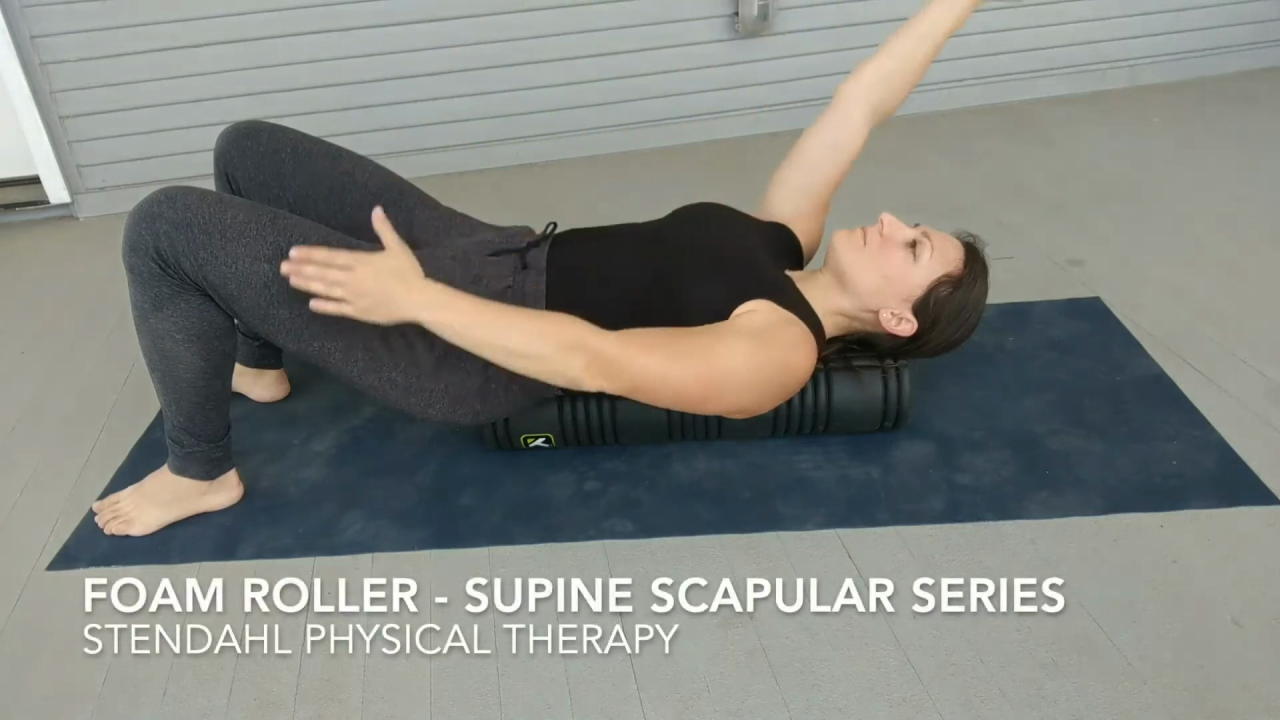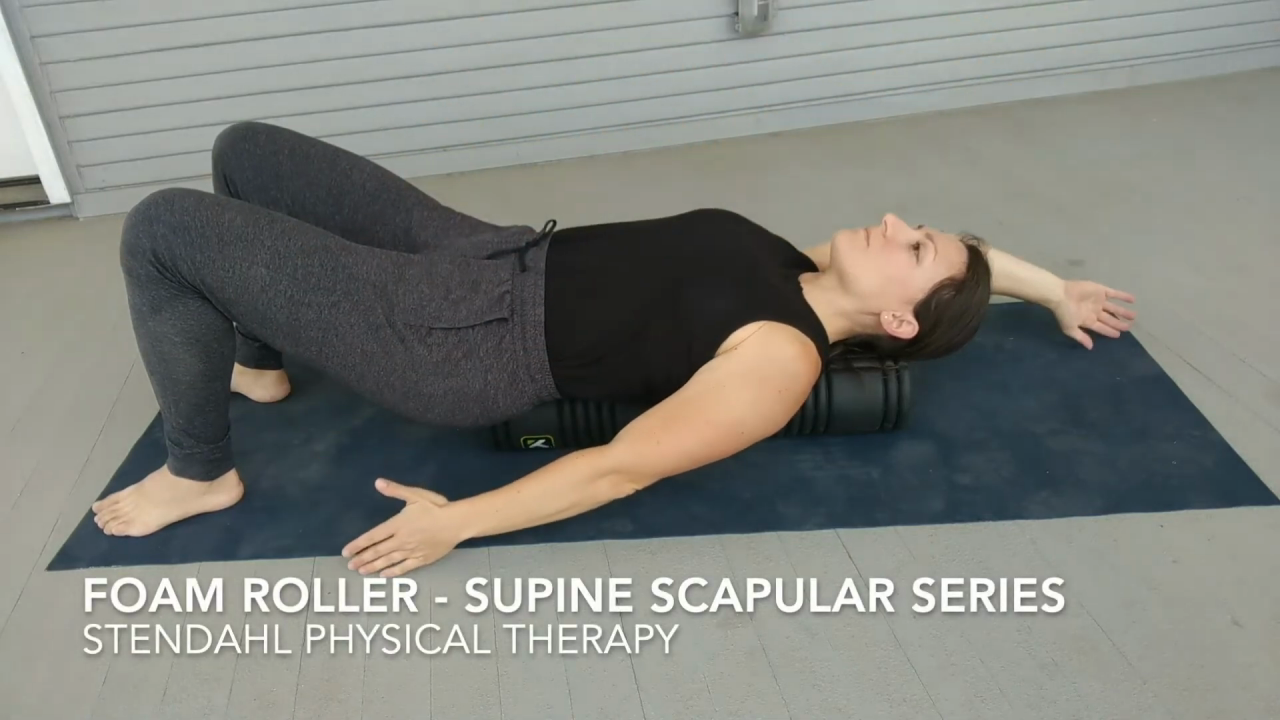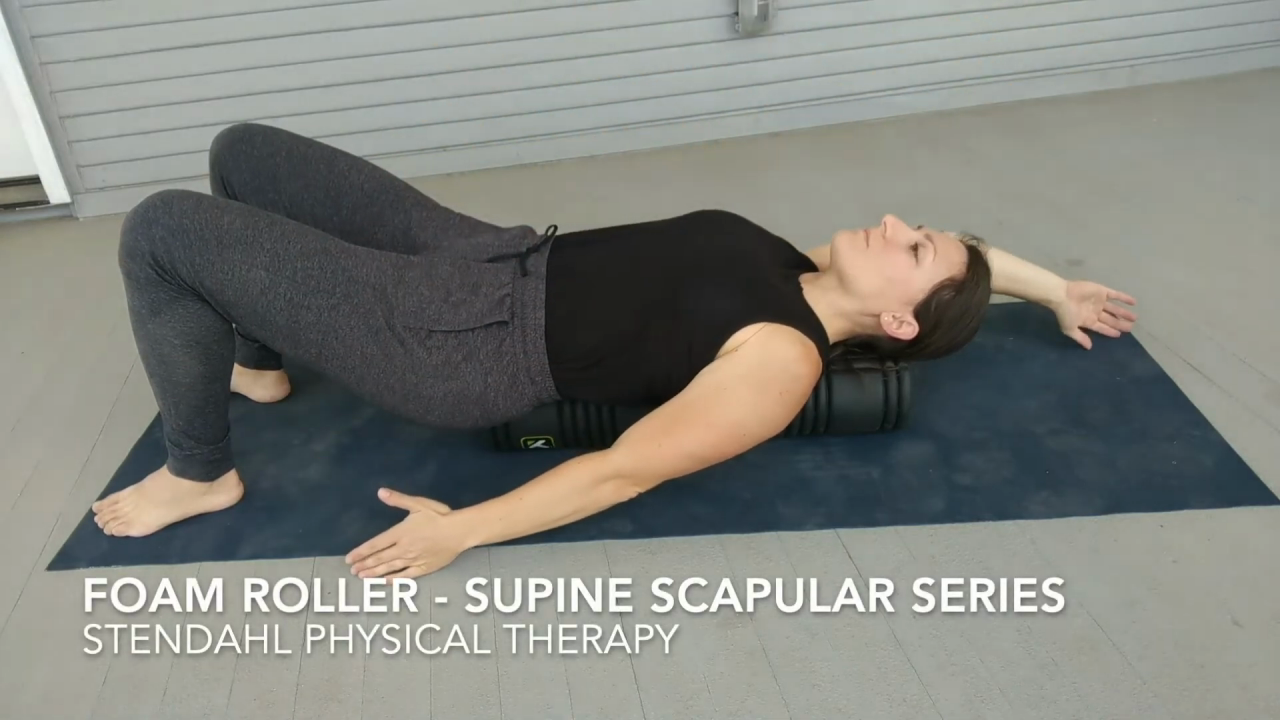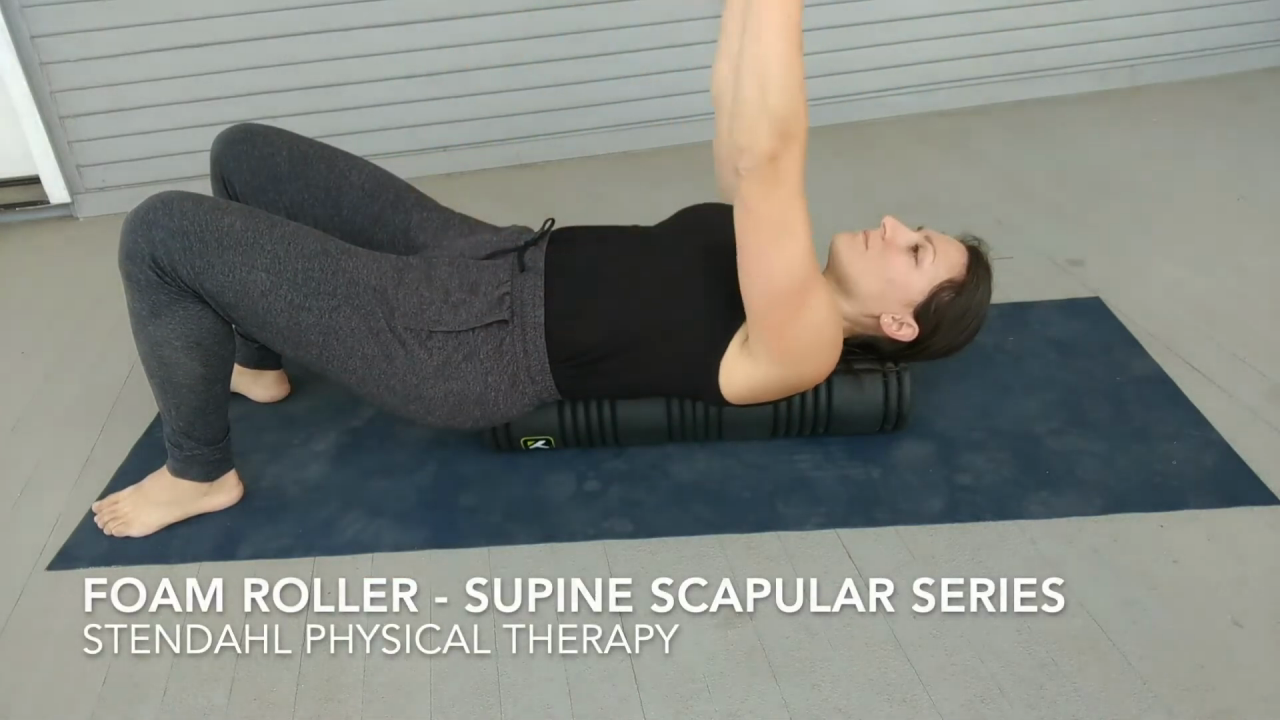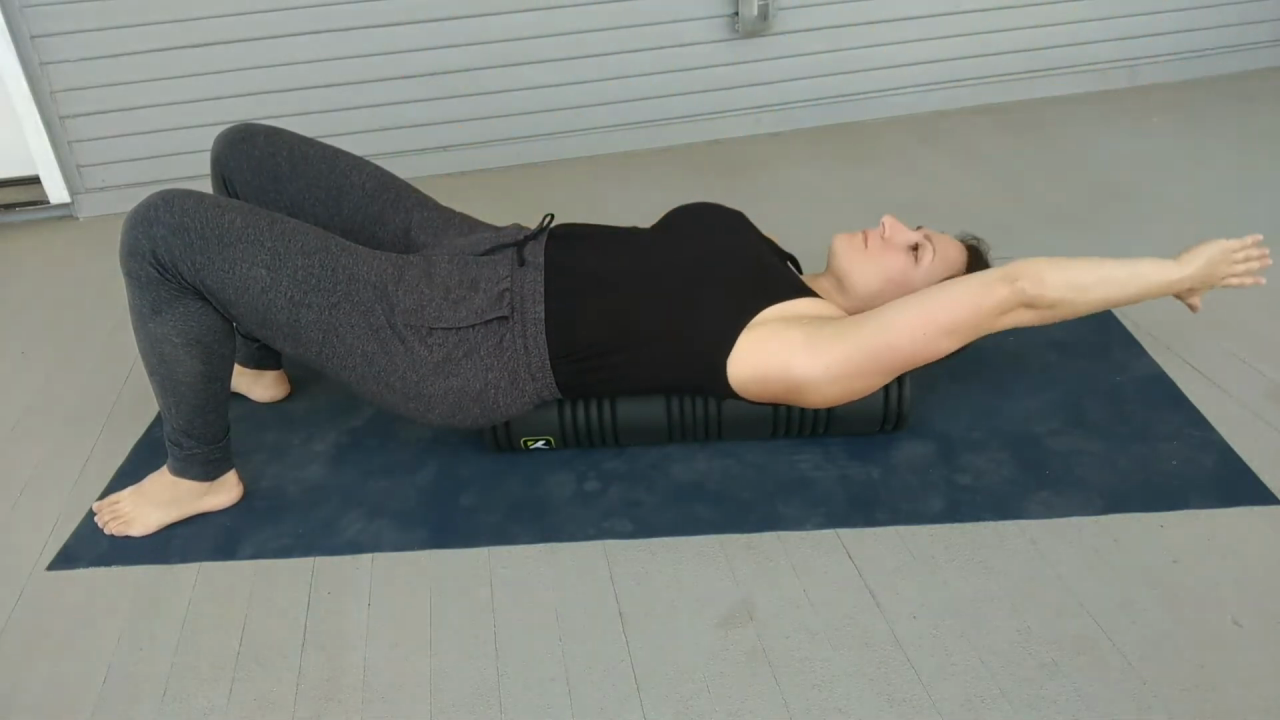
dt=1s
person 1, frame 1
left shoulder: (779, 352)
right shoulder: (787, 247)
left elbow: (597, 360)
right elbow: (855, 116)
left wrist: (420, 299)
left hip: (463, 348)
right hip: (493, 274)
left knee: (163, 226)
right knee: (248, 149)
left ankle: (201, 474)
right ankle: (256, 361)
person 1, frame 2
left shoulder: (780, 362)
right shoulder: (809, 273)
left elbow: (623, 466)
right elbow: (958, 244)
left wrist: (456, 522)
left hip: (469, 348)
right hip: (499, 257)
left knee: (162, 228)
right knee: (247, 151)
left ankle: (199, 473)
right ankle: (255, 358)
person 1, frame 3
left shoulder: (781, 362)
right shoulder: (811, 272)
left elbow: (622, 471)
right elbow: (958, 241)
left wrist: (457, 530)
left hip: (470, 348)
right hip: (501, 261)
left knee: (161, 230)
right knee: (242, 153)
left ankle: (199, 474)
right ankle: (254, 359)
person 1, frame 4
left shoulder: (803, 342)
right shoulder: (780, 262)
left elbow: (762, 154)
right elbow: (755, 111)
left hip: (468, 348)
right hip: (492, 260)
left knee: (159, 231)
right knee: (243, 153)
left ankle: (198, 474)
right ankle: (253, 359)
person 1, frame 5
left shoulder: (818, 357)
right shoulder: (770, 273)
left elbow: (1012, 291)
left wrist: (1178, 268)
right wrist: (490, 232)
left hip: (470, 348)
right hip: (495, 258)
left knee: (161, 229)
right knee: (244, 153)
left ankle: (199, 472)
right ankle: (253, 357)
